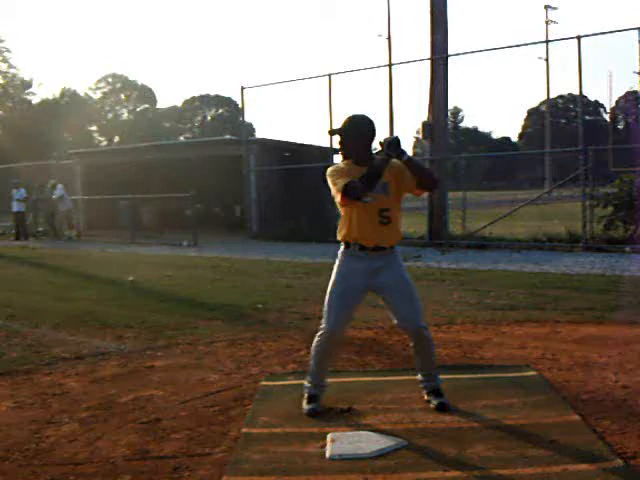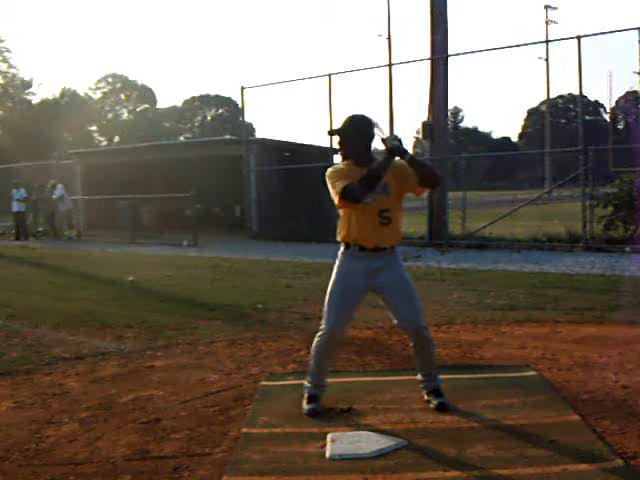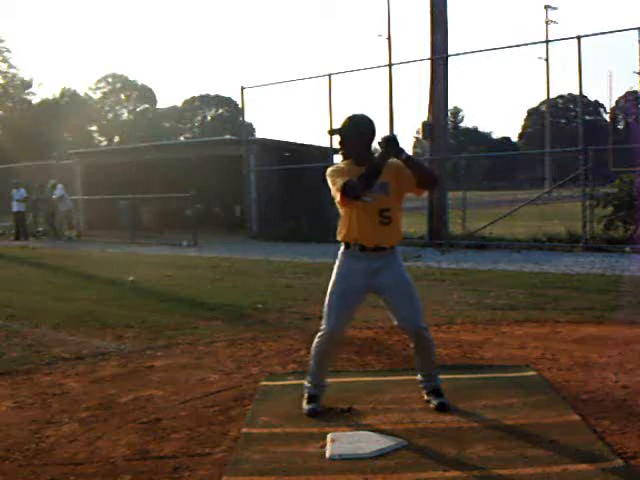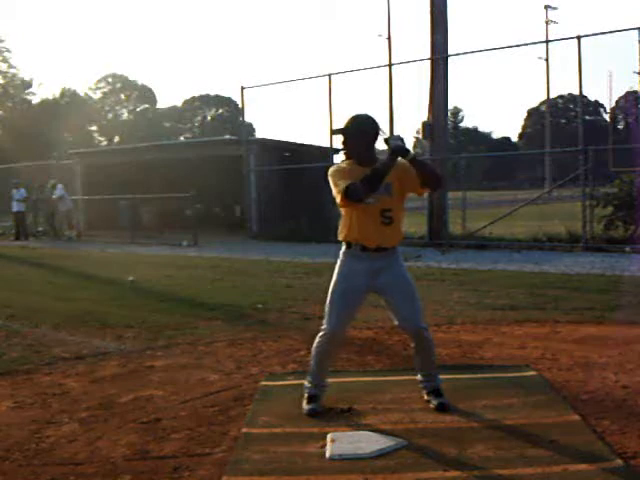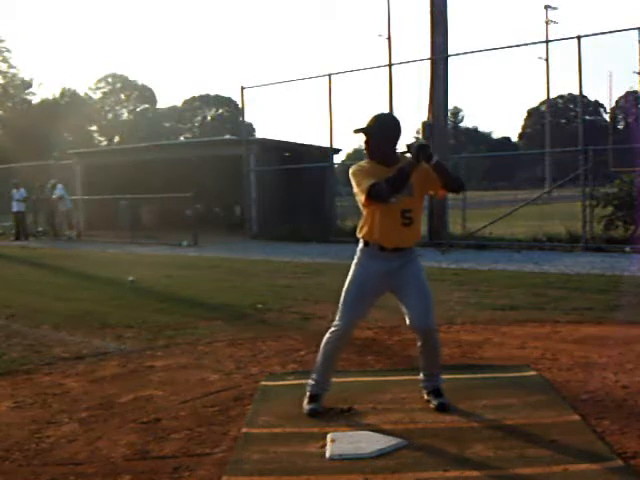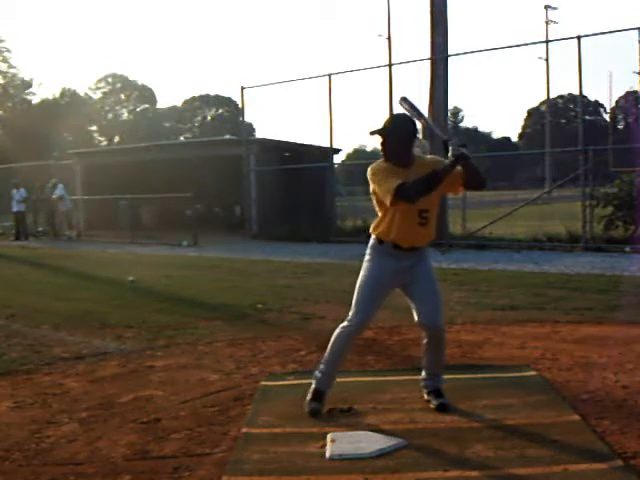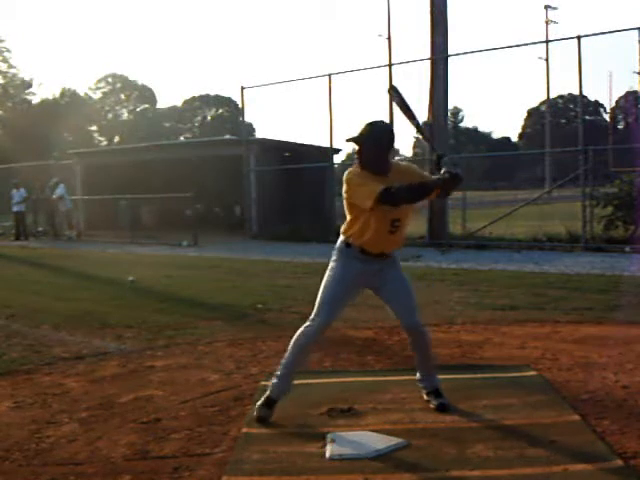
dt=0.4s
person 1, frame 1
left shoulder: (395, 170)
right shoulder: (337, 172)
left elbow: (431, 184)
right elbow: (357, 190)
left wrist: (400, 155)
right wrist: (385, 156)
left hip: (388, 259)
right hip: (352, 260)
left knee: (417, 327)
right knee: (330, 329)
left ankle: (431, 386)
right ankle: (313, 390)
person 1, frame 2
left shoulder: (397, 170)
right shoulder: (336, 173)
left elbow: (433, 181)
right elbow: (356, 194)
left wrist: (403, 154)
right wrist: (386, 160)
left hip: (388, 260)
right hip: (352, 261)
left knee: (417, 327)
right knee: (330, 330)
left ankle: (431, 386)
right ankle: (313, 390)
person 1, frame 3
left shoulder: (395, 170)
right shoulder: (337, 172)
left elbow: (431, 182)
right elbow: (355, 190)
left wrist: (399, 154)
right wrist: (383, 156)
left hip: (389, 260)
right hip: (352, 261)
left knee: (417, 327)
right knee: (330, 330)
left ankle: (431, 386)
right ankle: (313, 390)
person 1, frame 4
left shoulder: (399, 170)
right shoulder: (338, 172)
left elbow: (435, 182)
right elbow: (359, 194)
left wrist: (407, 155)
right wrist: (389, 160)
left hip: (390, 260)
right hip: (354, 260)
left knee: (417, 327)
right knee: (331, 330)
left ankle: (431, 386)
right ankle: (313, 390)
person 1, frame 5
left shoulder: (419, 169)
right shoulder: (360, 171)
left elbow: (457, 187)
right elbow: (382, 194)
left wrist: (431, 161)
right wrist: (414, 163)
left hip: (407, 259)
right hip: (371, 258)
left knee: (425, 327)
right knee: (342, 327)
left ankle: (431, 385)
right ankle: (316, 389)
person 1, frame 6
left shoulder: (432, 165)
right shoulder: (378, 171)
left elbow: (478, 183)
right elbow: (409, 194)
left wrist: (465, 163)
right wrist: (450, 166)
left hip: (417, 258)
right hip: (383, 255)
left knee: (434, 325)
right knee: (356, 322)
left ankle: (432, 385)
right ankle: (320, 384)
person 1, frame 7
left shoulder: (405, 171)
right shoulder: (353, 177)
left elbow: (443, 190)
right elbow: (394, 197)
left wrist: (444, 180)
right wrist: (438, 180)
left hip: (385, 262)
right hip: (349, 259)
left knee: (414, 325)
right knee: (318, 323)
left ankle: (430, 386)
right ankle: (277, 389)
